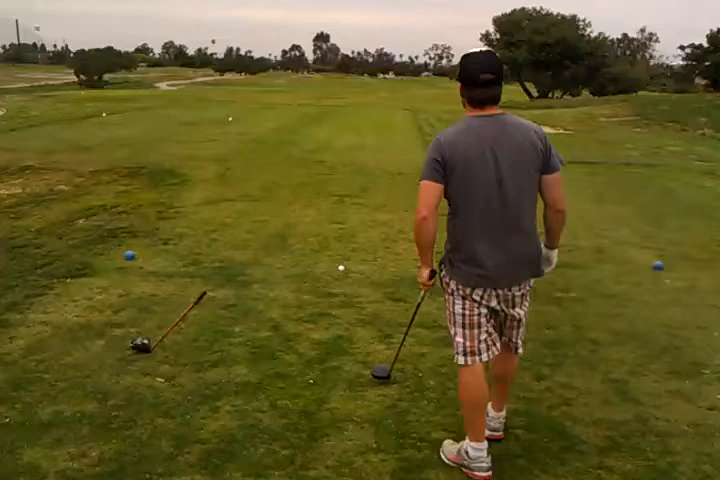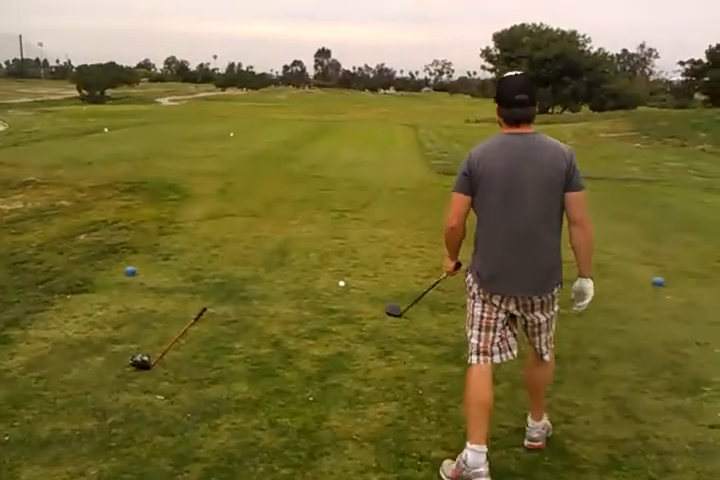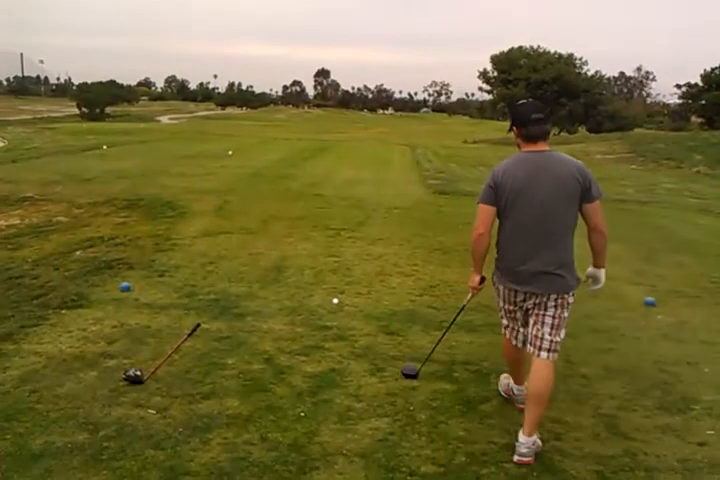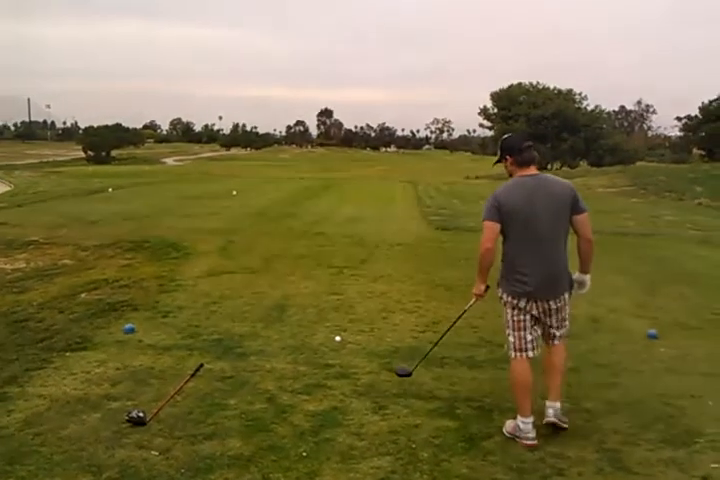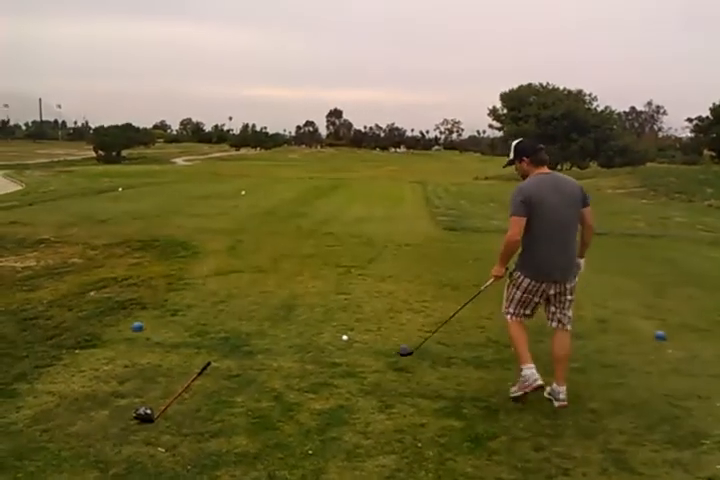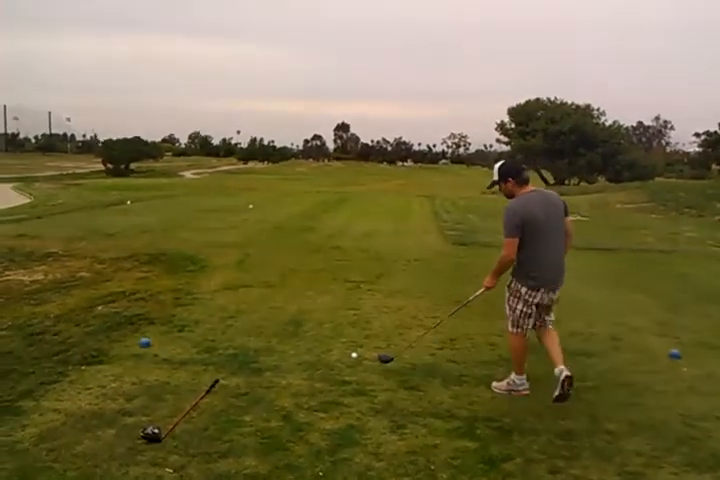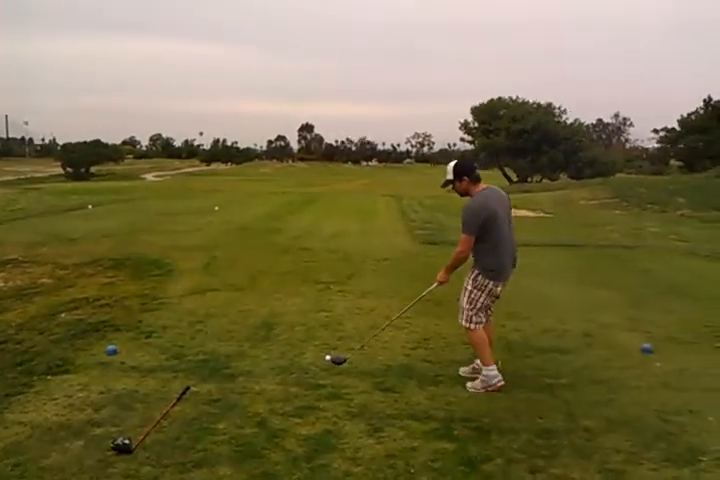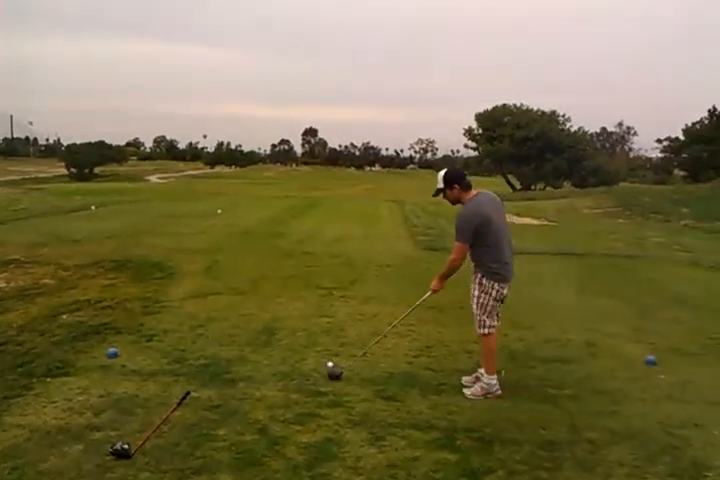
dt=0.5s
person 1, frame 1
left shoulder: (446, 143)
right shoulder: (535, 136)
left elbow: (424, 215)
right elbow: (557, 205)
left wrist: (425, 264)
right wrist: (550, 248)
left hip: (466, 273)
right hip: (520, 269)
left knee: (471, 360)
right knee: (508, 347)
right ankle: (497, 417)
person 1, frame 2
left shoulder: (478, 156)
right shoulder: (562, 155)
left elbow: (454, 223)
right elbow: (580, 222)
left wrist: (452, 258)
right wrist: (585, 276)
left hip: (488, 279)
right hip: (541, 280)
left knee: (481, 363)
right knee: (541, 353)
right ankle: (537, 425)
person 1, frame 3
left shoulder: (501, 172)
right shoulder: (577, 170)
left elbow: (481, 231)
right elbow: (598, 227)
left wrist: (476, 271)
right wrist: (598, 266)
left hip: (510, 277)
right hip: (556, 282)
left knee: (513, 337)
right knee: (543, 357)
left ankle: (517, 388)
right ankle: (526, 441)
person 1, frame 4
left shoulder: (501, 195)
right shoulder: (565, 189)
left elbow: (487, 246)
right elbow: (587, 236)
left wrist: (481, 280)
right wrist: (584, 271)
left hip: (516, 289)
right hip: (556, 287)
left knee: (520, 354)
right knee: (556, 343)
left ankle: (525, 424)
right ankle: (554, 408)
person 1, frame 5
left shoulder: (524, 190)
right shoulder: (574, 186)
left elbow: (515, 236)
right elbow: (589, 227)
left wrist: (501, 265)
right wrist: (579, 257)
left hip: (531, 272)
right hip: (565, 273)
left knee: (514, 316)
right knee: (561, 328)
left ankle: (529, 373)
right ankle: (559, 390)
person 1, frame 6
left shoulder: (515, 209)
right shoulder: (556, 199)
left elbow: (509, 255)
right elbow: (568, 235)
left wrist: (493, 277)
left hip: (527, 281)
right hip: (554, 278)
left knee: (517, 330)
right knee: (544, 326)
left ankle: (518, 381)
right ankle: (561, 370)
person 1, frame 7
left shoulder: (473, 207)
right shoulder: (499, 193)
left elbow: (463, 250)
right elbow: (509, 226)
left wrist: (447, 271)
left hip: (487, 272)
right hip: (503, 267)
left knee: (471, 322)
right knee: (483, 318)
left ankle: (491, 375)
right ankle: (484, 363)
person 1, frame 8
left shoulder: (467, 214)
right shoulder: (490, 197)
left elbow: (457, 258)
left wrist: (440, 279)
left hip: (489, 275)
right hip: (500, 269)
left knee: (486, 328)
right knee: (487, 325)
left ankle: (490, 383)
right ankle: (485, 372)
